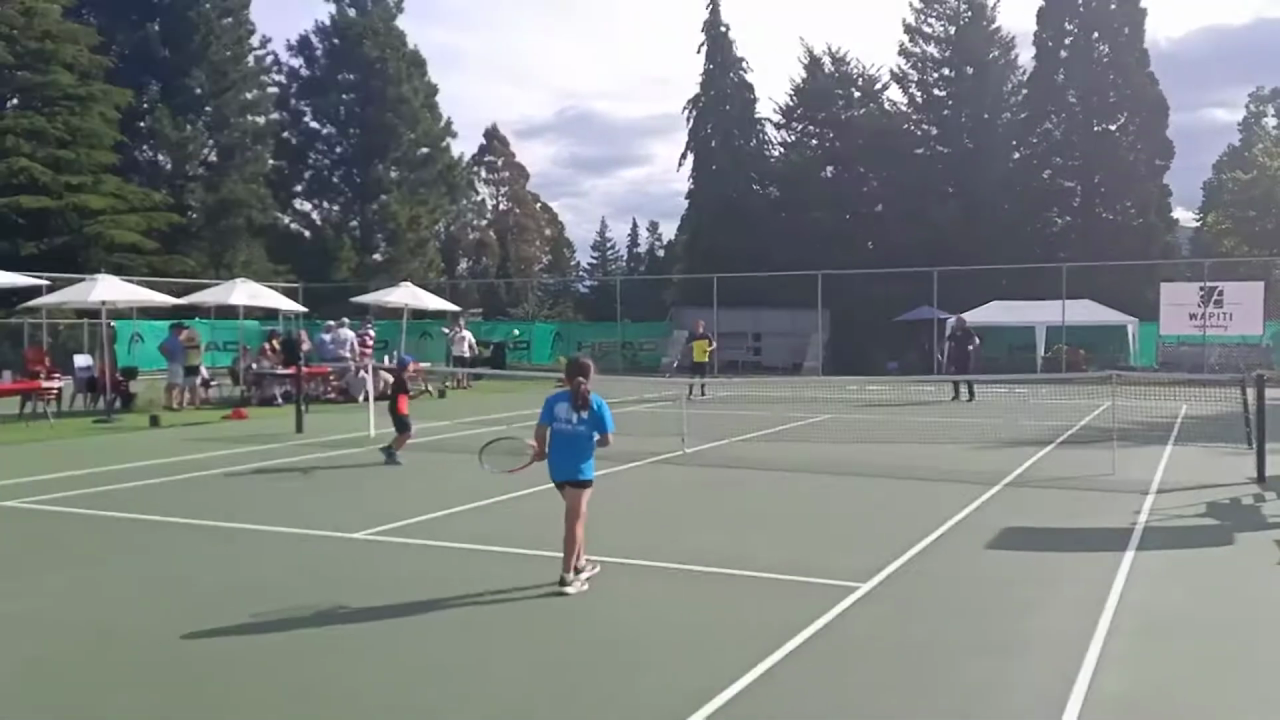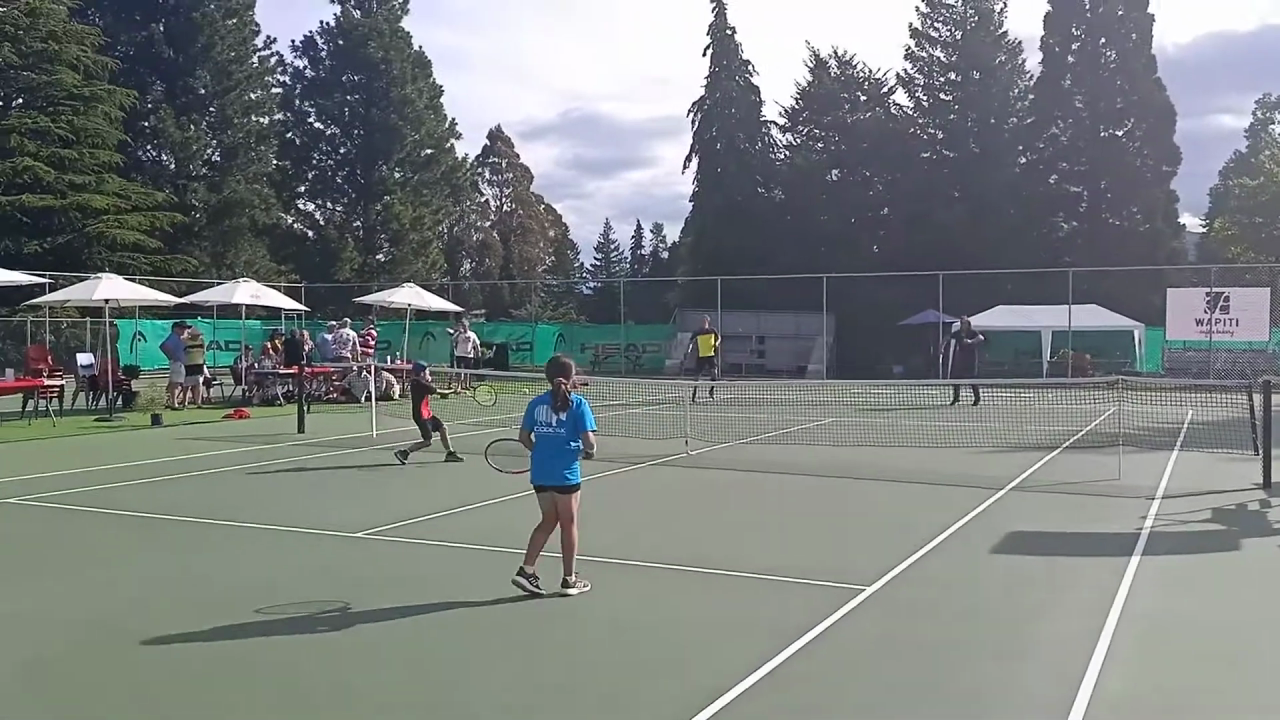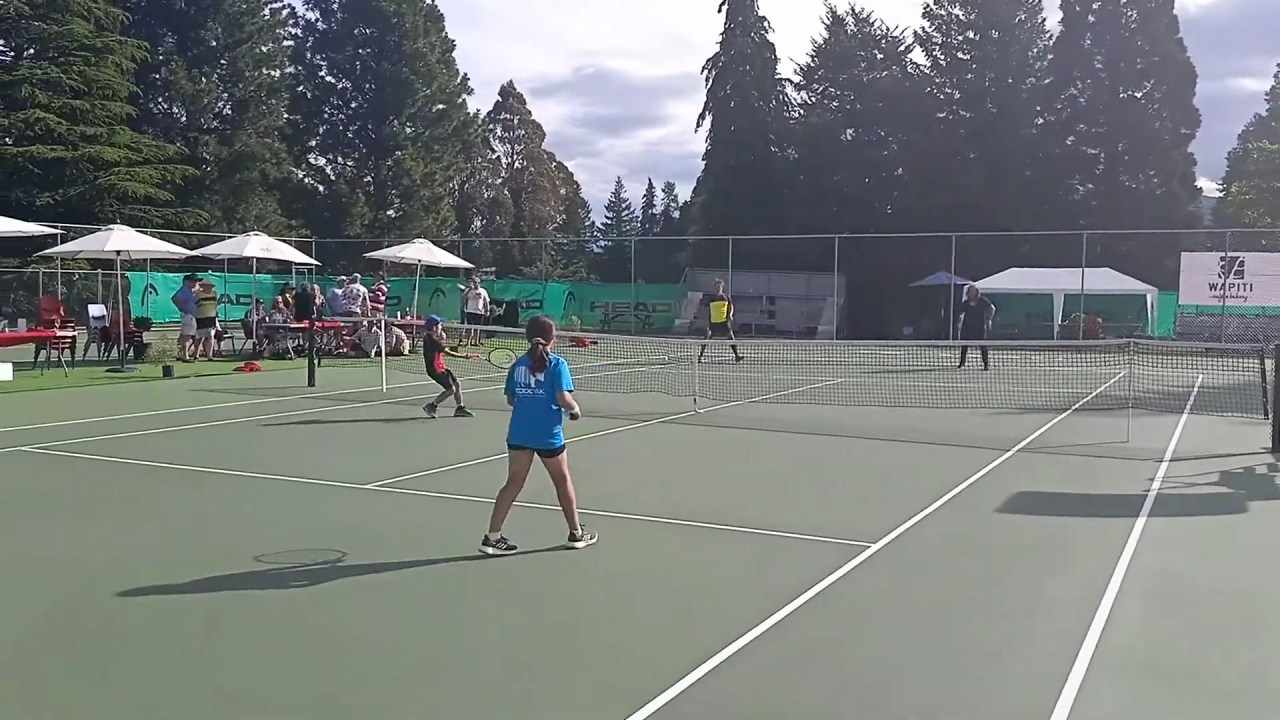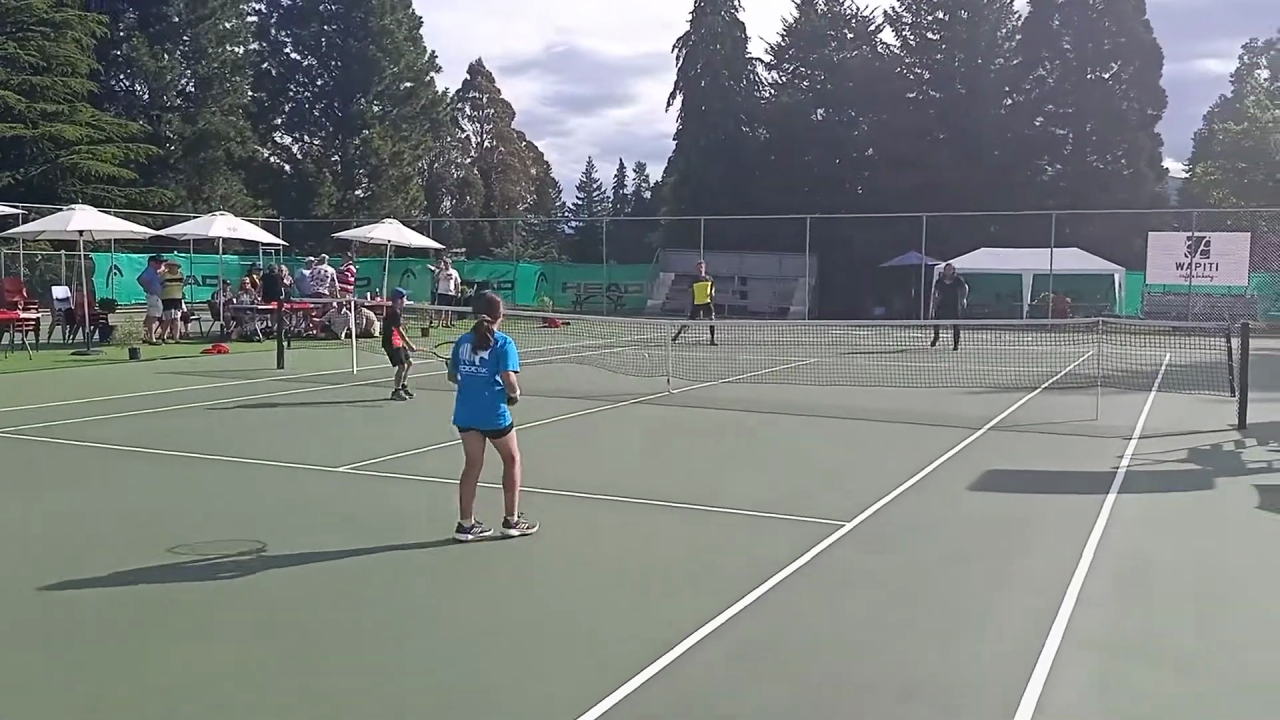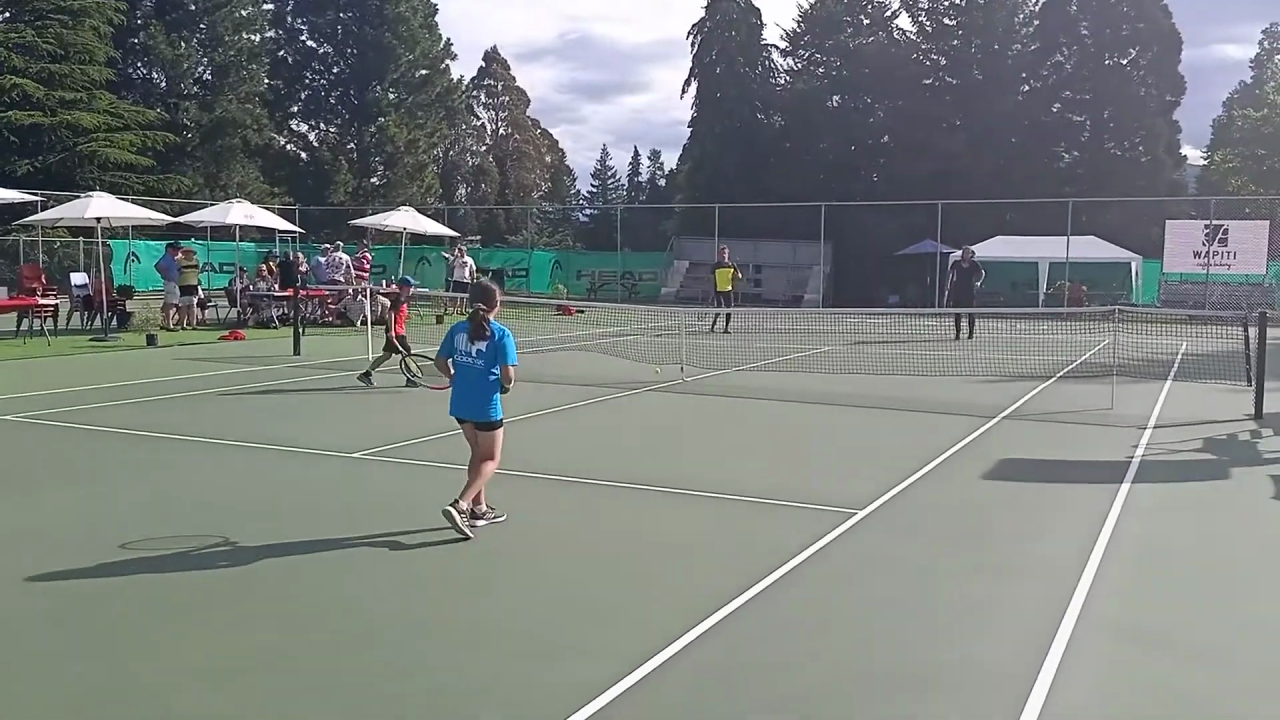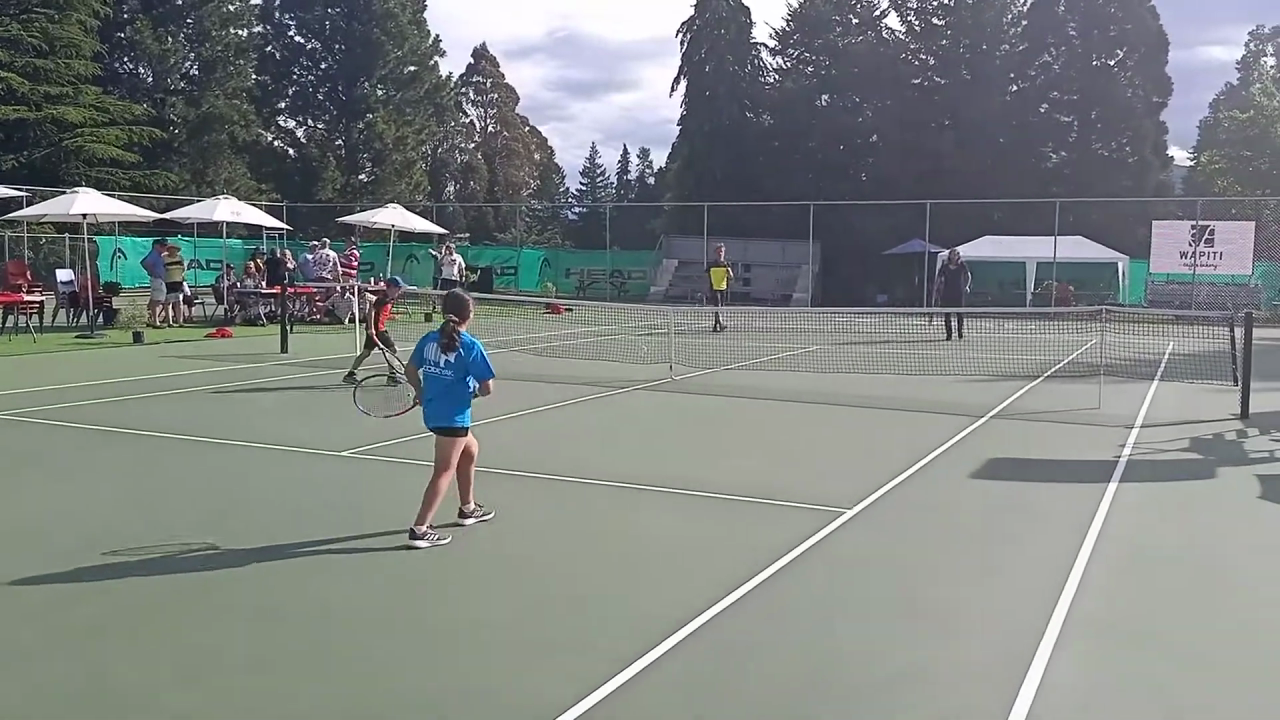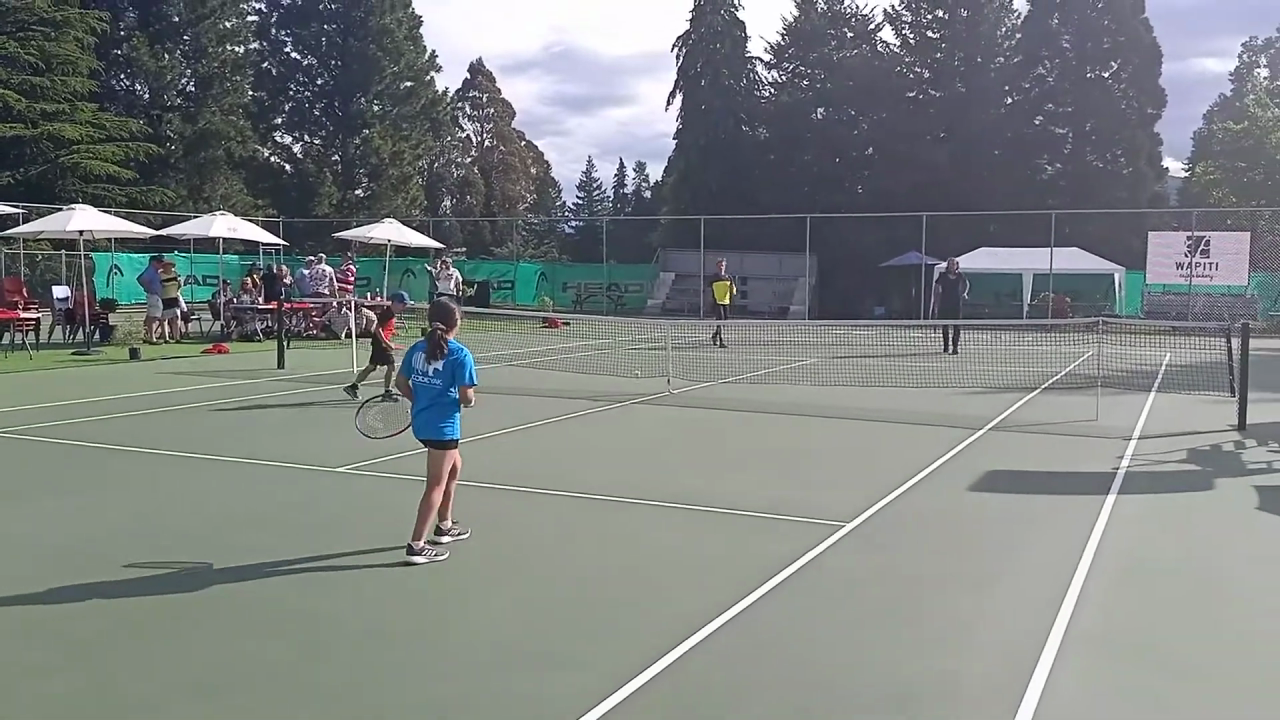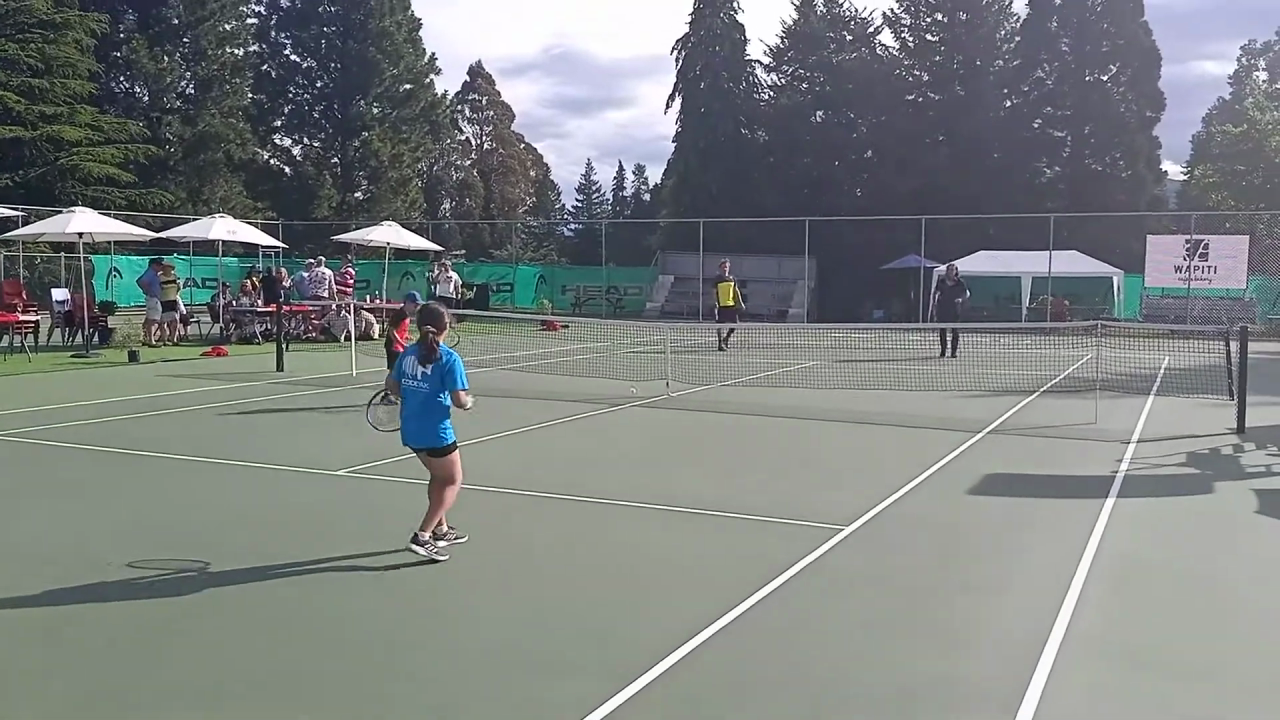
dt=0.2s
person 1, frame 1
left shoulder: (553, 400)
right shoulder: (597, 403)
left elbow: (541, 431)
right elbow: (606, 440)
left wrist: (540, 450)
left hip: (557, 467)
right hip: (580, 468)
left knee: (575, 515)
right knee: (574, 519)
left ankle: (579, 564)
right ankle: (567, 577)
person 1, frame 2
left shoulder: (536, 403)
right shoulder: (578, 404)
left elbow: (524, 437)
right elbow: (588, 440)
right wrist: (589, 451)
left hip: (540, 472)
right hip: (565, 472)
left knee: (548, 521)
right knee: (568, 524)
left ankle: (527, 570)
right ankle: (569, 580)
person 1, frame 3
left shoulder: (518, 364)
right shoulder: (556, 364)
left elbow: (511, 399)
right elbow: (563, 398)
right wrist: (575, 409)
left hip: (518, 433)
right hip: (547, 434)
left knee: (514, 483)
right knee: (562, 481)
left ankle: (492, 537)
right ankle: (576, 533)
person 1, frame 4
left shoulder: (463, 341)
right shoulder: (504, 343)
left elbow: (452, 375)
right elbow: (508, 379)
right wrist: (515, 393)
left hip: (465, 413)
right hip: (494, 413)
left knee: (472, 465)
right knee: (512, 461)
left ankle: (466, 523)
right ankle: (512, 520)
person 1, frame 5
left shoulder: (457, 329)
right shoulder: (502, 335)
left elbow: (440, 362)
right elbow: (508, 375)
right wrist: (506, 385)
left hip: (461, 403)
right hip: (486, 405)
left knee: (479, 453)
right knee: (489, 459)
left ankle: (479, 509)
right ankle: (459, 506)
person 1, frame 6
left shoulder: (429, 339)
right shoulder: (472, 347)
left elbow: (410, 370)
right elbow: (487, 389)
left wrist: (421, 391)
right wrist: (476, 390)
left hip: (433, 410)
right hip: (454, 415)
left knee: (470, 450)
right knee: (444, 470)
left ankle: (468, 508)
right ankle: (419, 529)
person 1, frame 7
left shoulder: (417, 348)
right shoulder: (461, 354)
left elbow: (401, 381)
right elbow: (466, 398)
right wrist: (470, 401)
left hip: (422, 422)
right hip: (443, 425)
left knee: (453, 467)
right knee: (436, 484)
left ankle: (444, 526)
right ankle: (416, 546)
person 1, frame 8
left shoulder: (408, 353)
right shoulder: (449, 359)
left elbow: (392, 386)
right elbow: (458, 401)
right wrist: (468, 403)
left hip: (411, 429)
right hip: (435, 430)
left knee: (439, 477)
right knee: (452, 482)
left ankle: (440, 530)
right ankle: (422, 537)
